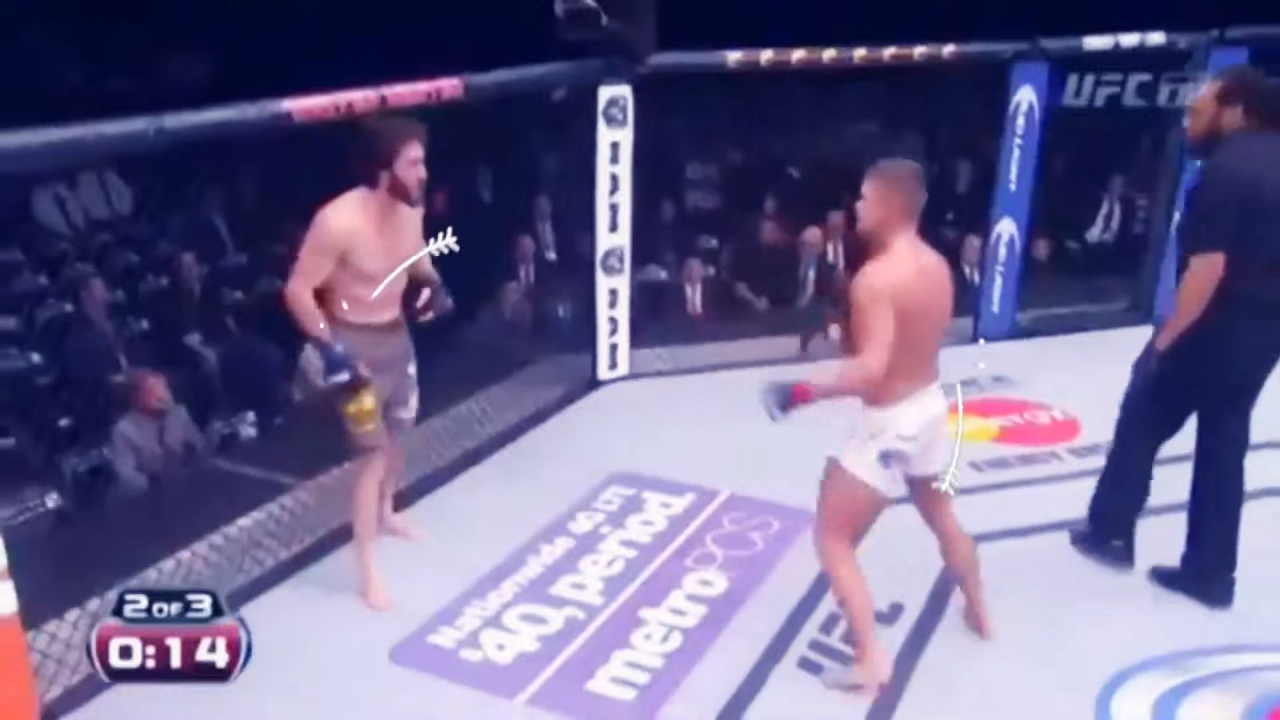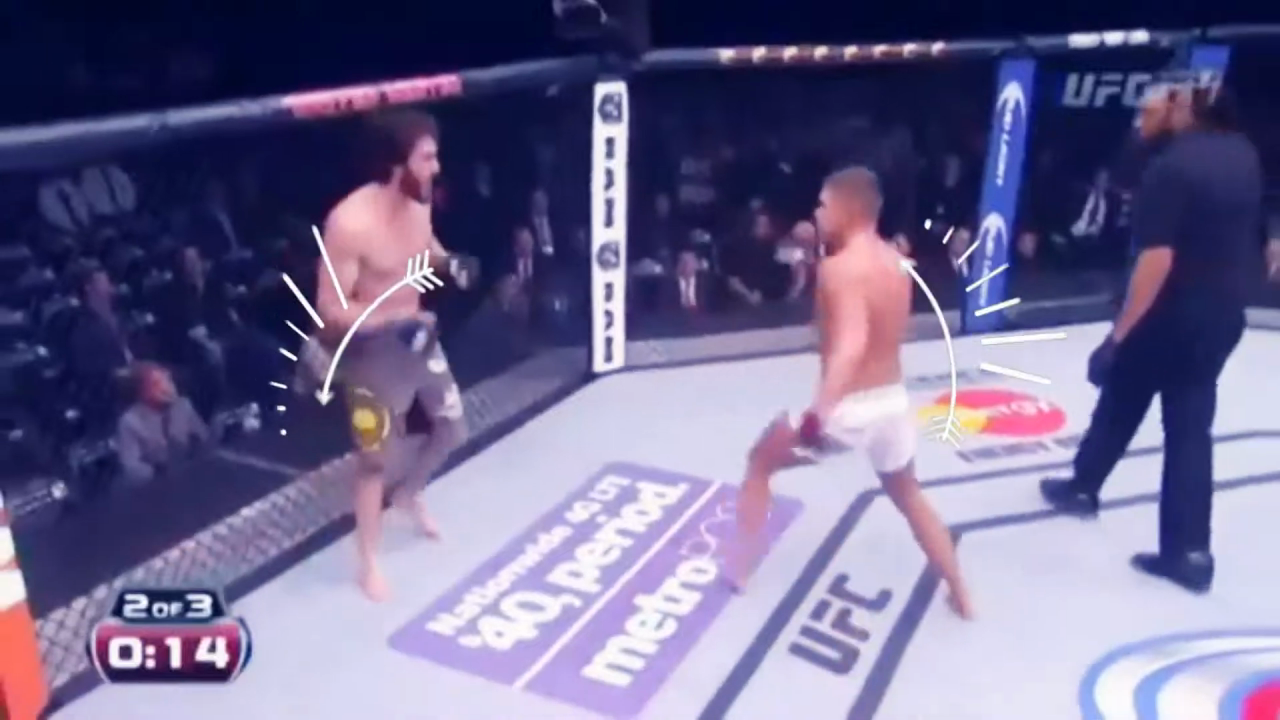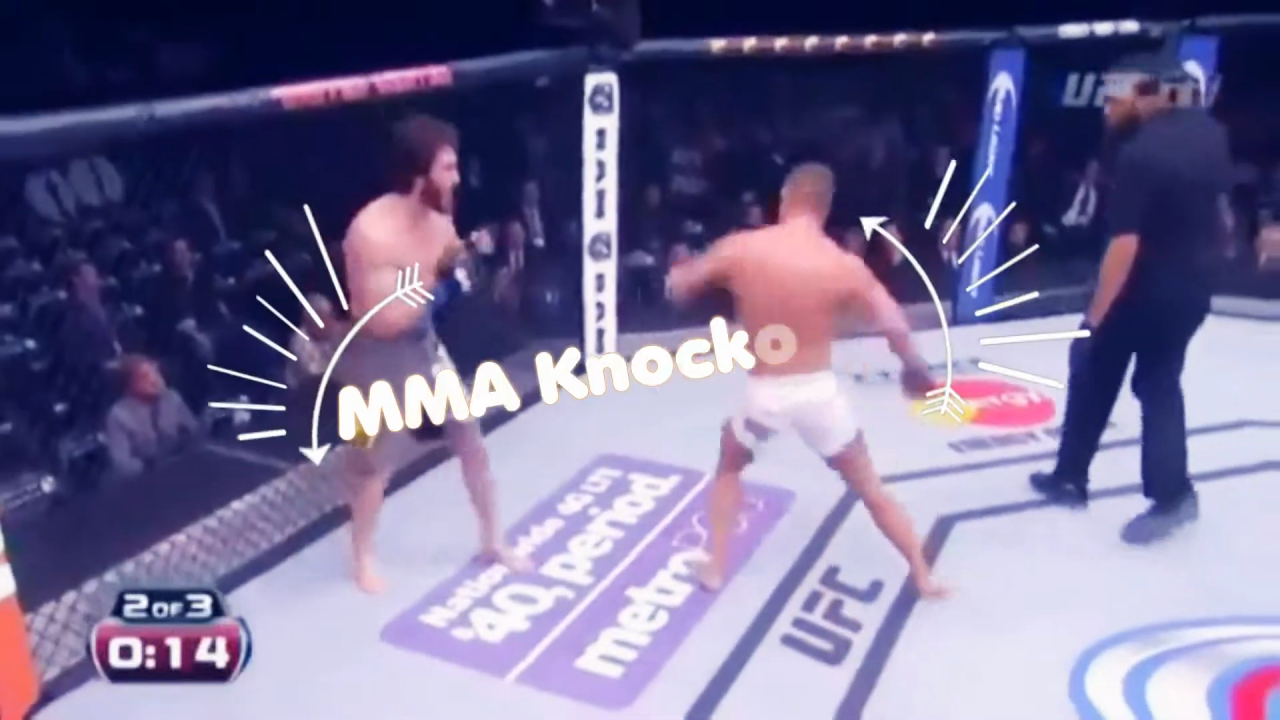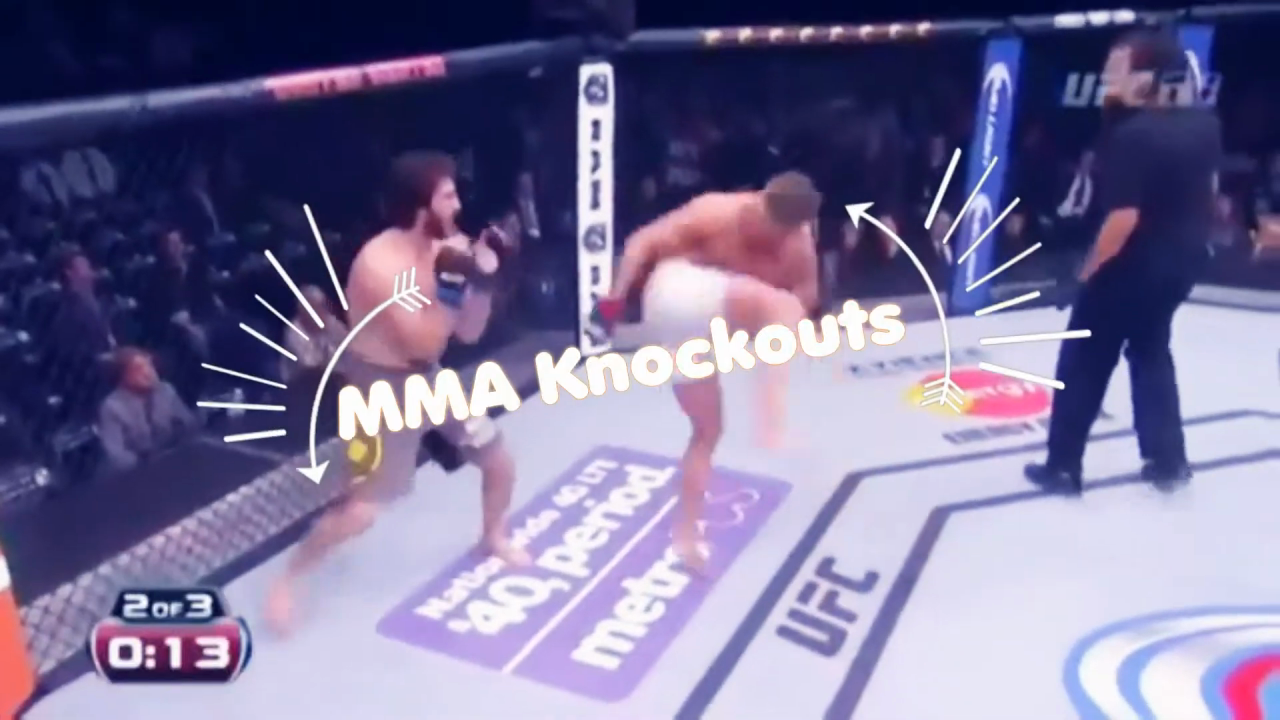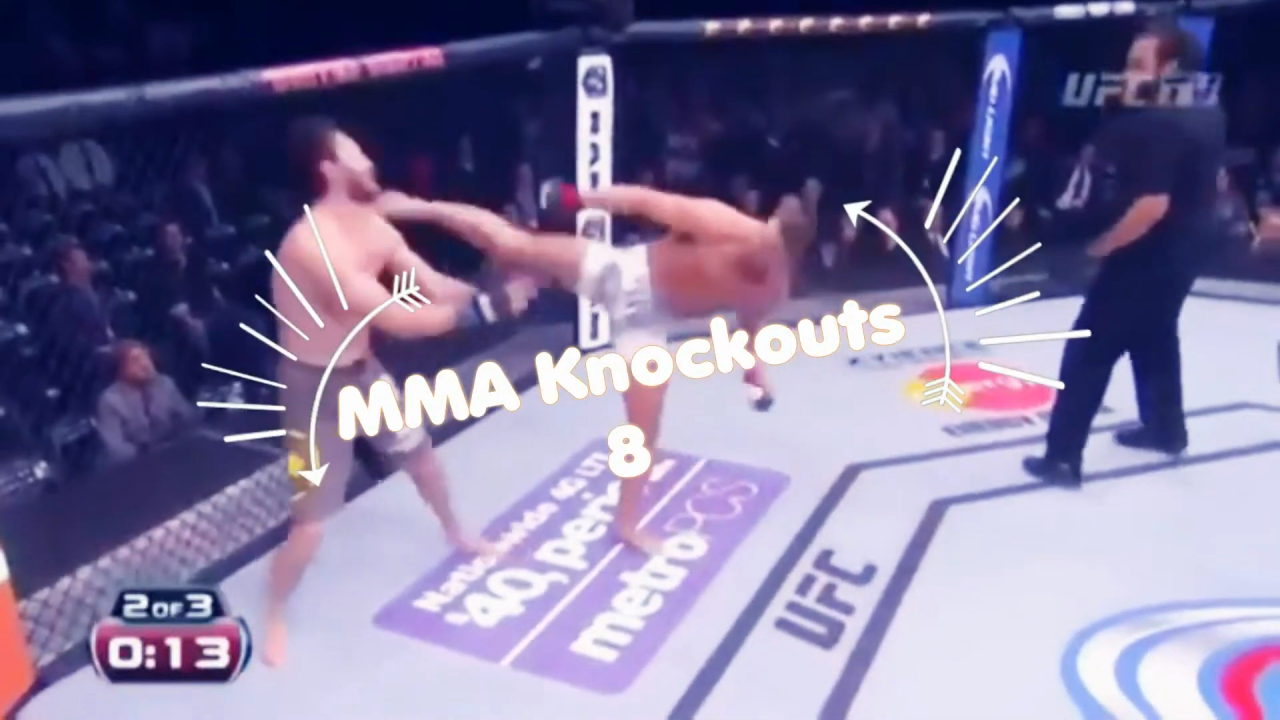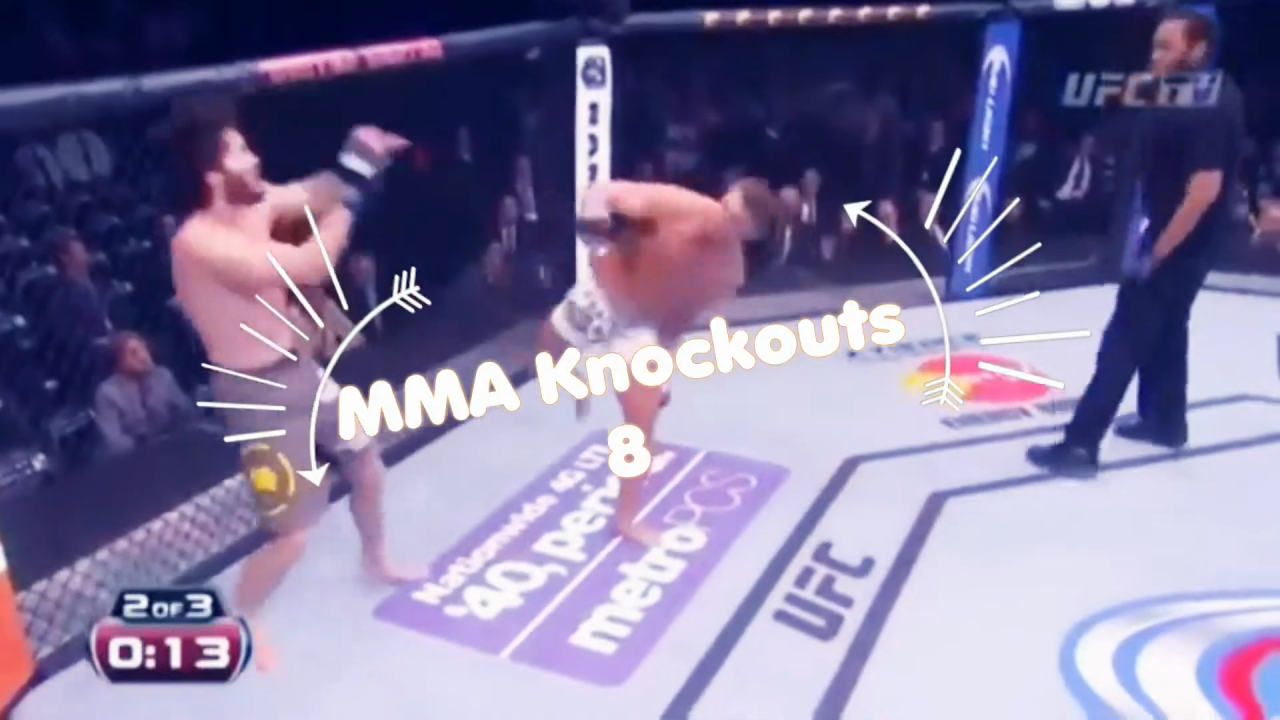
dt=0.2s
person 1, frame 1
left shoulder: (410, 209)
right shoulder: (339, 222)
right elbow: (298, 291)
left wrist: (431, 282)
right wrist: (329, 347)
left hip: (397, 334)
right hip: (355, 343)
left knee: (397, 433)
right knee: (376, 452)
left ankle: (385, 512)
right ankle: (368, 571)
person 1, frame 2
left shoulder: (418, 205)
right shoulder: (351, 223)
right elbow: (332, 310)
left wrist: (448, 264)
right wrist: (396, 331)
left hip: (418, 334)
right hip: (375, 348)
left knee: (449, 429)
right knee: (378, 464)
left ankle: (410, 496)
right ankle: (368, 562)
person 1, frame 3
left shoulder: (437, 216)
right shoulder: (372, 233)
left elbow: (455, 261)
right elbow: (380, 322)
left hip: (422, 342)
right hip: (377, 353)
left knee: (472, 444)
right knee: (376, 466)
left ankle: (492, 540)
right ankle: (362, 554)
person 1, frame 4
left shoulder: (448, 247)
right shoulder: (379, 266)
left elbow: (469, 331)
right elbow: (425, 343)
left wrist: (483, 278)
right wrist: (451, 288)
left hip: (426, 375)
right hip: (378, 382)
left knee: (499, 461)
right knee: (362, 508)
left ankle: (493, 537)
right ankle: (290, 577)
person 1, frame 5
left shoulder: (373, 227)
right shoulder: (314, 245)
left elbow: (429, 282)
right elbow: (395, 318)
left wrist: (494, 292)
right wrist: (478, 308)
left hip: (364, 372)
right hip: (315, 387)
left knee: (419, 456)
right knee: (312, 522)
left ankle: (456, 532)
right ankle: (274, 614)
person 1, frame 6
left shoulder: (254, 208)
right shoulder: (200, 244)
left elbow: (310, 195)
right elbow: (307, 268)
left wrist: (356, 166)
right wrist: (351, 189)
left hip: (299, 370)
right hip: (255, 392)
left knee: (368, 468)
right knee: (292, 534)
left ankle: (376, 559)
right ankle: (242, 620)
person 2, frame 1
left shoulder: (1224, 172)
left elbow: (1207, 269)
left wrist: (1160, 345)
left hip: (1217, 328)
left knee: (1142, 422)
right knee: (1224, 446)
left ankle: (1111, 535)
right ankle: (1210, 572)
person 2, frame 2
left shoulder: (1171, 170)
right shoulder: (1243, 155)
left elbow: (1156, 262)
right elbow: (1241, 234)
left wrist: (1118, 336)
left hip: (1170, 314)
right hip: (1224, 314)
left knee: (1118, 406)
right knee: (1190, 427)
left ankle: (1082, 488)
right ankle: (1188, 550)
person 2, frame 3
left shoulder: (1139, 156)
right shoulder: (1210, 133)
left elbow: (1125, 246)
right elbow: (1215, 200)
left wrist: (1093, 321)
left hip: (1142, 290)
right hip: (1194, 285)
left knee: (1093, 378)
right knee: (1160, 384)
left ankle: (1070, 478)
right ankle: (1171, 494)
person 2, frame 4
left shoulder: (1134, 134)
right shoulder: (1203, 119)
left elbow: (1124, 219)
right elbow: (1207, 186)
left wrist: (1082, 276)
left hip: (1134, 266)
right hip: (1183, 260)
left knee: (1083, 363)
right knee: (1151, 351)
left ankle: (1063, 466)
right ankle: (1167, 458)
person 2, frame 5
left shoulder: (1160, 123)
right shoulder: (1207, 110)
left elbow: (1152, 205)
left wrist: (1097, 248)
left hip: (1150, 254)
right hip: (1189, 247)
left knee: (1089, 352)
right knee: (1156, 337)
left ankle: (1063, 457)
right ankle: (1165, 429)
person 2, frame 6
left shoulder: (1204, 106)
right shoulder: (1212, 93)
left elbow: (1206, 187)
left wrist: (1156, 252)
left hip: (1183, 239)
right hip: (1193, 235)
left knee: (1125, 338)
right knee: (1165, 327)
left ankle: (1080, 445)
right ankle: (1165, 421)
person 3, frame 1
left shoulder: (876, 278)
right shoulder: (935, 265)
left elbow: (870, 371)
left wrist: (804, 391)
right wrist: (848, 350)
left hip: (888, 425)
right hip: (928, 407)
left knee: (833, 542)
right knee: (939, 514)
left ankle: (870, 660)
right ankle: (977, 613)
person 3, frame 2
left shoulder: (838, 270)
right shoulder: (893, 263)
left elbow: (851, 346)
left wrist: (817, 414)
left hip: (845, 413)
right hip: (892, 404)
left knee: (759, 465)
right knee: (911, 499)
left ankle: (741, 568)
right ankle: (959, 593)
person 3, frame 3
left shoulder: (745, 248)
right shoulder: (846, 265)
left elbow: (680, 284)
right elbow: (893, 322)
right wrist: (914, 366)
left hip: (766, 398)
right hip: (819, 394)
left knee: (728, 468)
right knee: (867, 486)
left ankle: (714, 566)
right ankle: (921, 573)
person 3, frame 4
left shoulder: (800, 249)
right shoulder: (716, 212)
left elbow: (805, 298)
right elbow: (646, 240)
right wrist: (615, 296)
left hip: (698, 316)
right hip: (677, 294)
left knee: (707, 432)
right knee: (779, 307)
left ankle: (687, 536)
person 3, frame 5
left shoulder: (772, 286)
right shoulder: (720, 225)
left elbow: (751, 325)
right elbow: (644, 198)
left wrist: (754, 372)
right wrist: (580, 198)
left hip: (645, 316)
right hip: (628, 273)
left knee: (645, 431)
right knee: (510, 246)
left ankle: (628, 524)
right ankle: (429, 211)
person 3, frame 6
left shoulder: (727, 275)
right shoulder: (678, 207)
left elbow: (681, 317)
right elbow: (608, 195)
right wrist: (592, 211)
left hip: (634, 326)
right hip: (596, 295)
left knee: (642, 429)
right knee: (548, 355)
left ankle: (627, 518)
